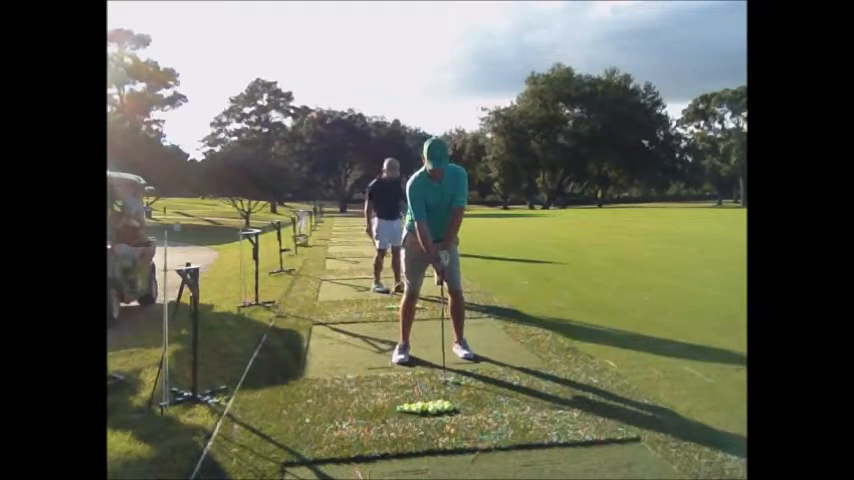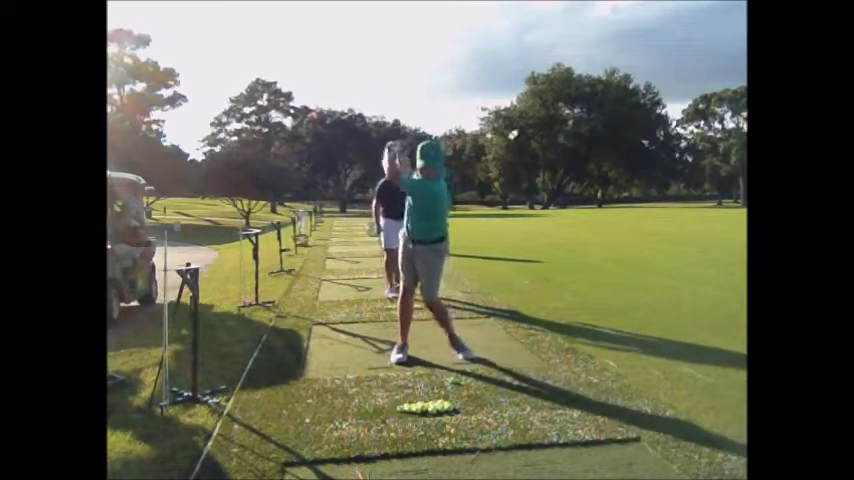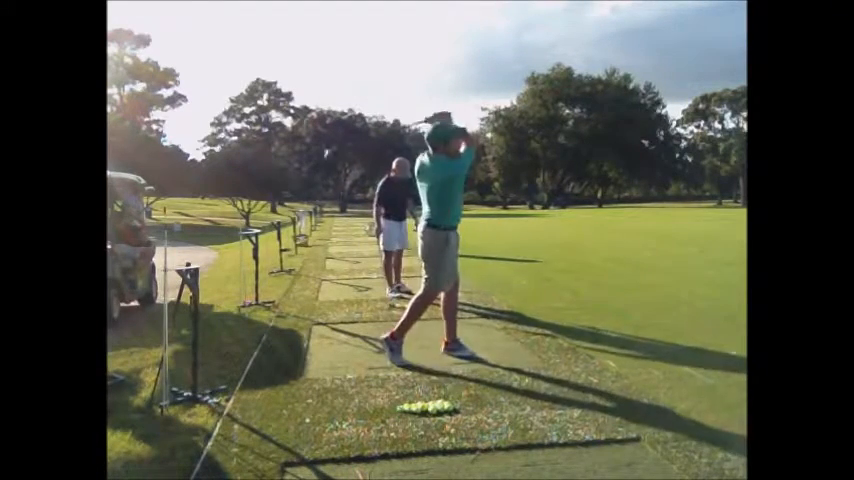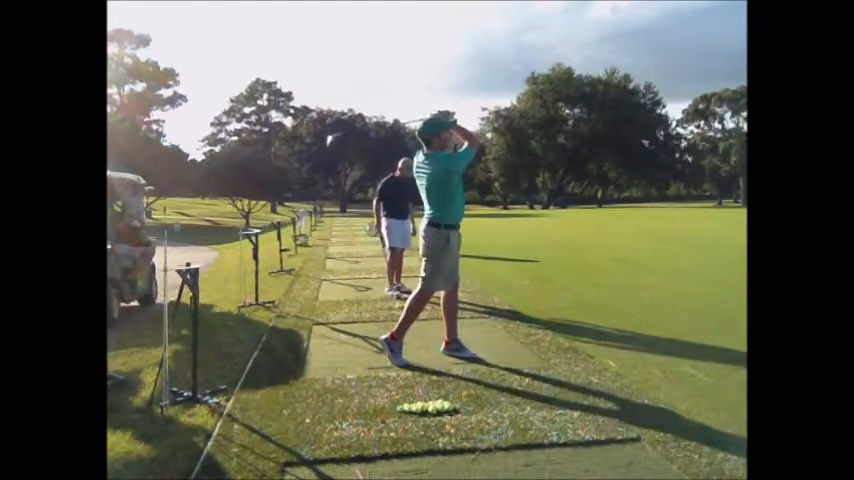
dt=0.7s
person 1, frame 1
left shoulder: (459, 175)
right shoulder: (414, 184)
left elbow: (457, 213)
right elbow: (420, 225)
left wrist: (445, 248)
right wrist: (434, 259)
left hip: (446, 241)
right hip: (416, 241)
left knee: (456, 291)
right knee: (411, 293)
left ankle: (459, 341)
right ankle: (403, 344)
person 1, frame 2
left shoulder: (429, 188)
right shoulder: (423, 177)
left elbow: (393, 177)
left hip: (431, 247)
right hip: (408, 240)
left knee: (430, 299)
right knee: (406, 291)
left ankle: (453, 339)
right ankle: (402, 343)
person 1, frame 3
left shoulder: (422, 160)
right shoulder: (453, 168)
left elbow: (454, 150)
right elbow: (470, 143)
left wrist: (442, 127)
right wrist: (452, 129)
left hip: (442, 232)
right hip: (439, 234)
left knee: (451, 286)
right knee: (431, 290)
left ankle: (450, 341)
right ankle: (394, 338)
person 1, frame 4
left shoulder: (421, 158)
right shoulder: (448, 163)
left elbow: (450, 147)
right elbow: (473, 142)
left wrist: (447, 124)
right wrist: (452, 124)
left hip: (445, 231)
right hip: (441, 233)
left knee: (451, 285)
right knee: (427, 289)
left ankle: (450, 341)
right ankle: (394, 338)
person 2, frame 1
left shoulder: (398, 184)
right shoulder: (375, 185)
left elbow: (402, 203)
right elbow: (368, 206)
right wrist: (369, 225)
left hip: (396, 221)
right hip: (381, 221)
left knee: (397, 252)
right knee: (381, 252)
left ankle: (398, 283)
right ankle: (377, 283)
person 2, frame 2
right shoulder: (385, 184)
right elbow: (376, 204)
right wrist: (377, 224)
left hip: (402, 220)
right hip: (388, 220)
left knee: (398, 253)
right knee: (390, 253)
left ankle: (398, 283)
right ankle: (390, 287)
person 2, frame 3
left shoulder: (406, 182)
right shoulder: (385, 184)
right elbow: (377, 206)
right wrist: (378, 225)
left hip: (402, 221)
right hip: (388, 221)
left knee: (399, 253)
right knee: (388, 254)
left ankle: (398, 283)
right ankle: (390, 287)
person 2, frame 4
left shoulder: (409, 183)
right shoulder: (387, 182)
right elbow: (377, 202)
left wrist: (413, 222)
right wrist: (377, 221)
left hip: (404, 220)
right hip: (390, 220)
left knee: (400, 253)
right knee: (393, 251)
left ankle: (398, 283)
right ankle: (390, 286)
